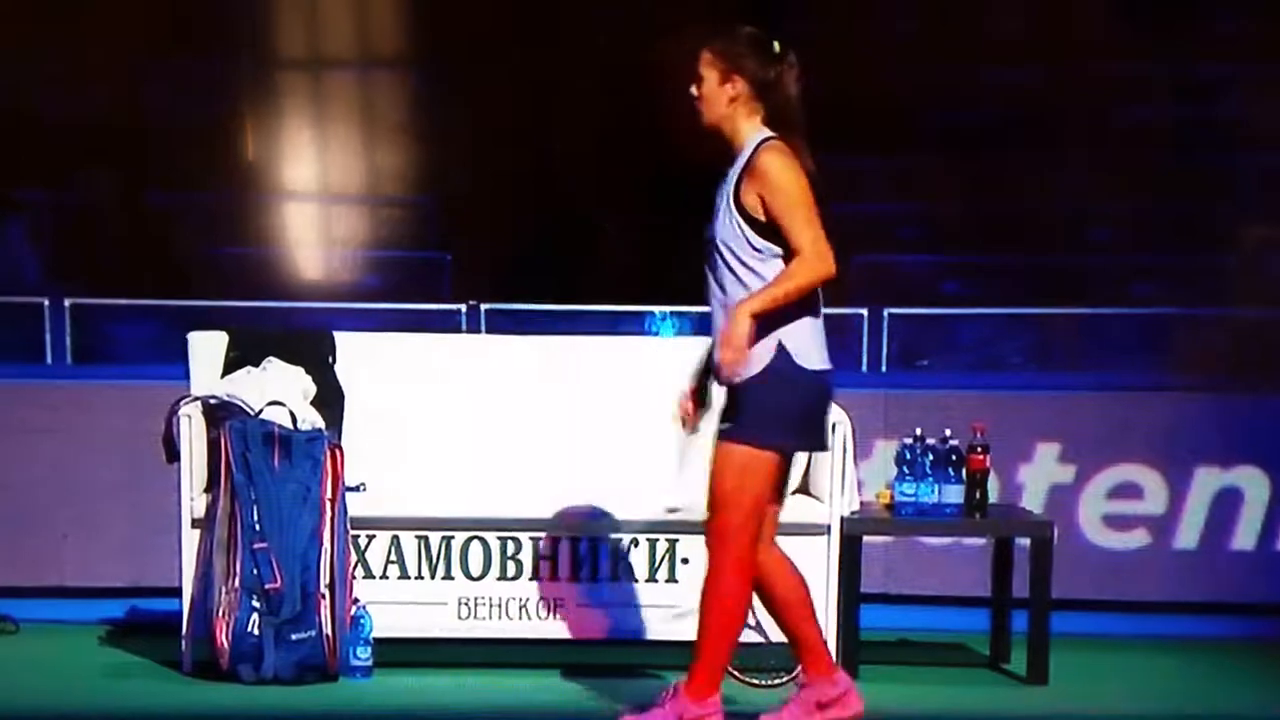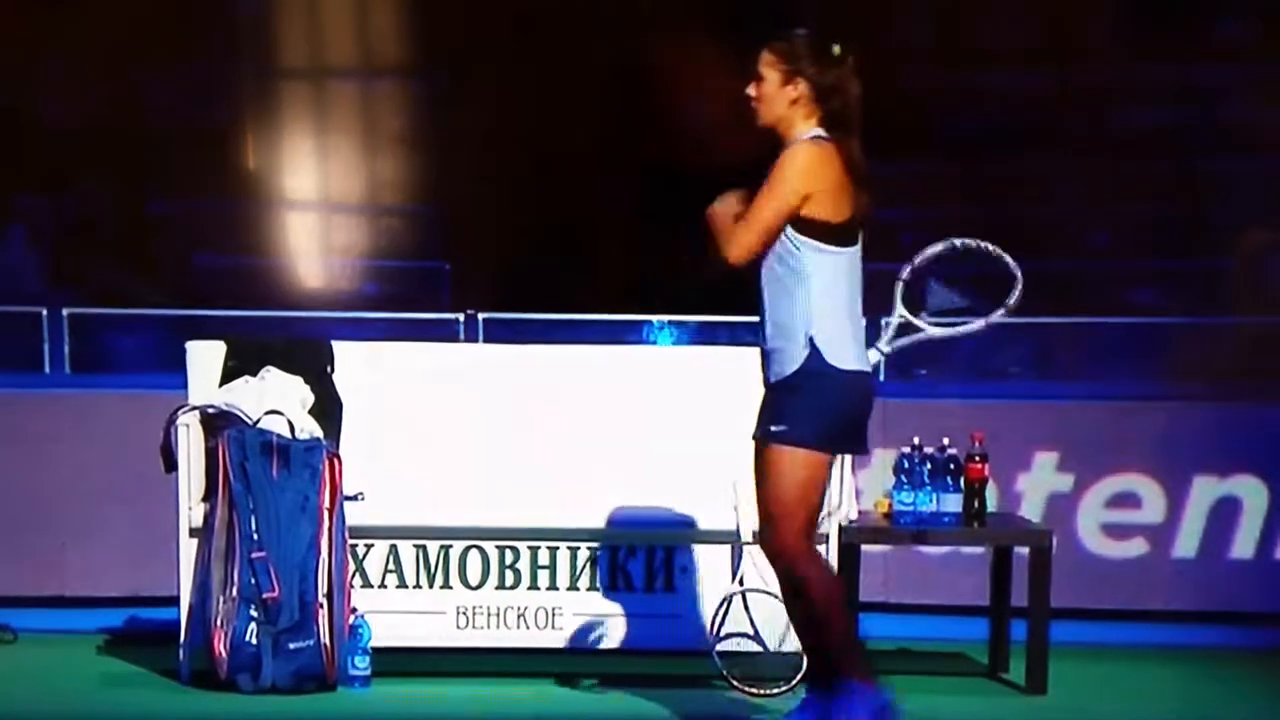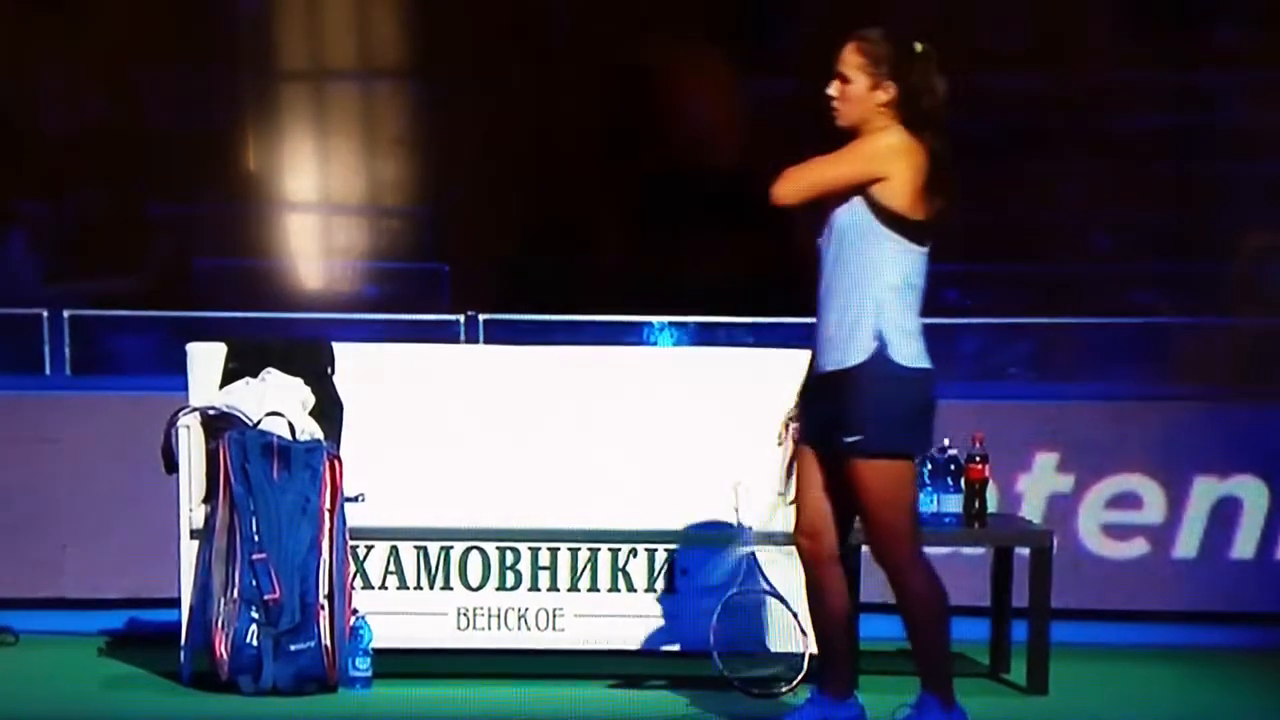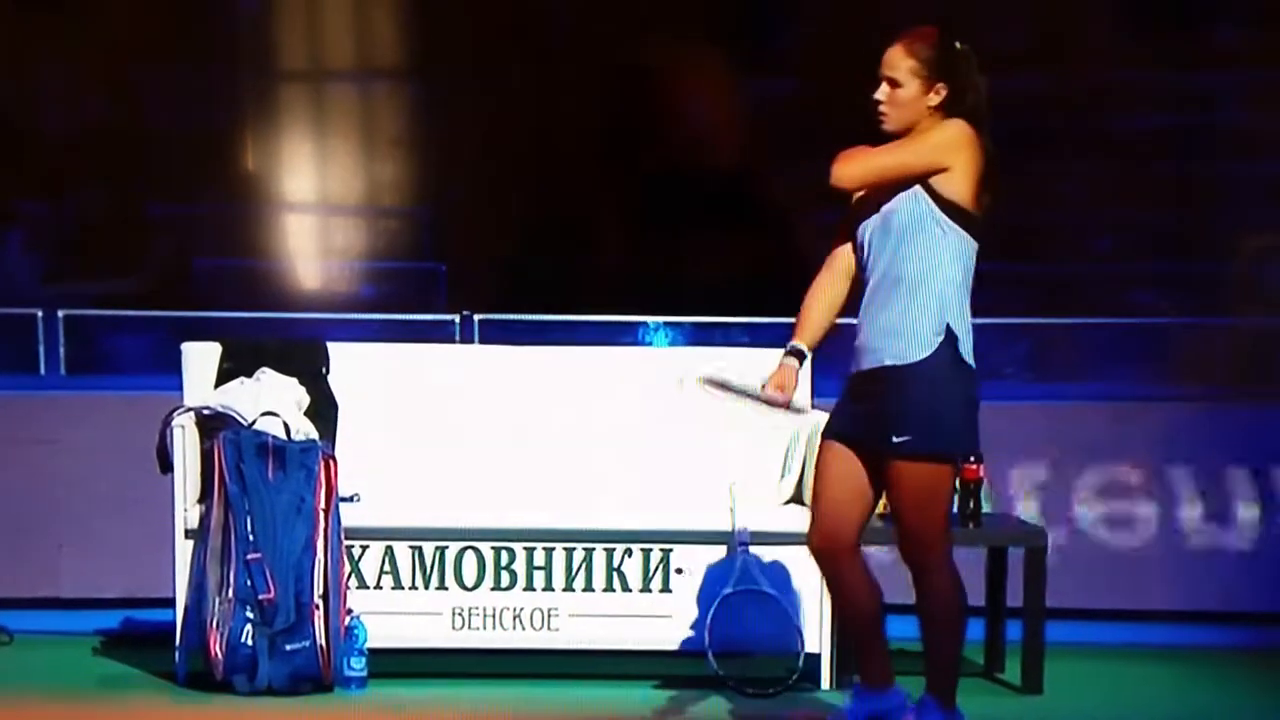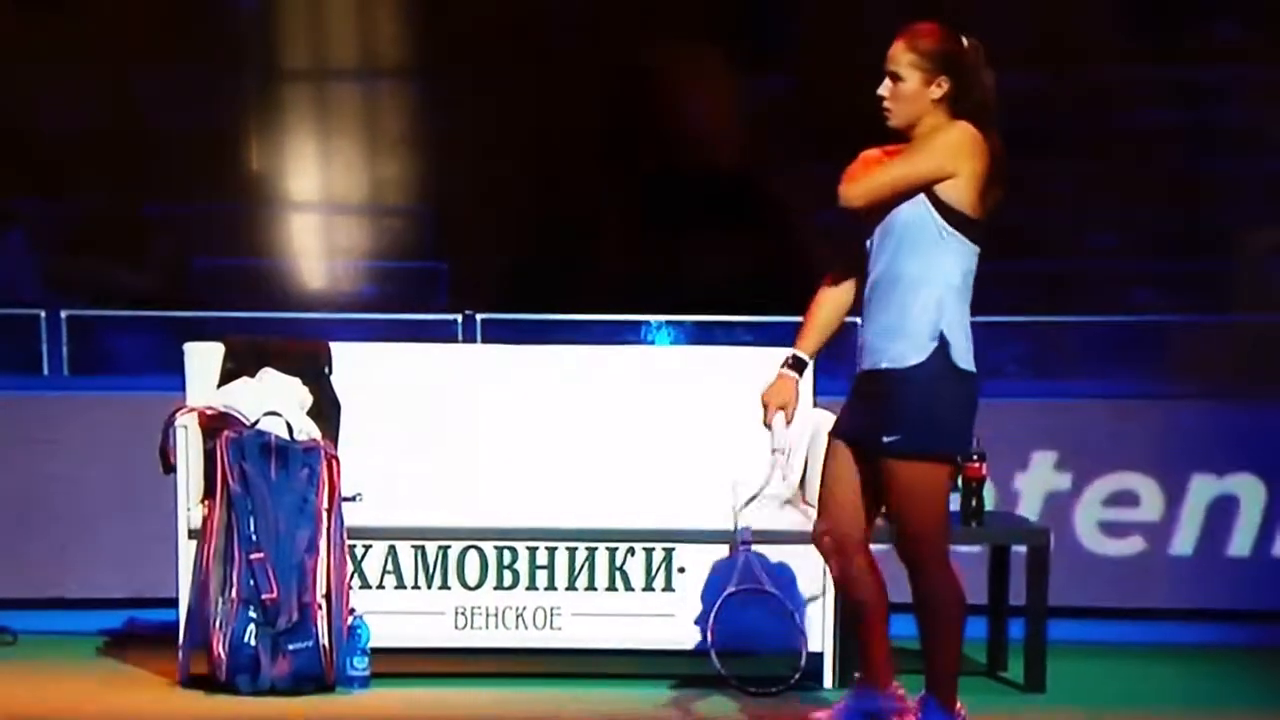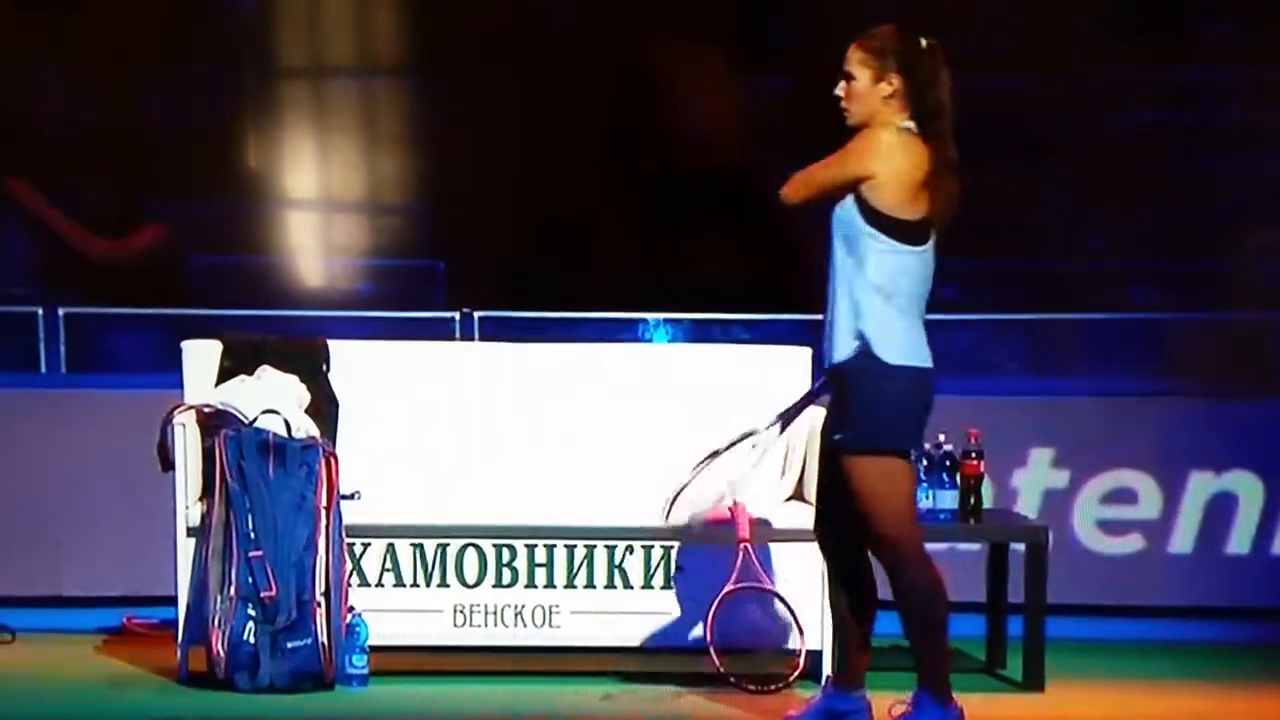
dt=0.4s
person 1, frame 1
left shoulder: (771, 161)
right shoulder: (742, 169)
left elbow: (817, 261)
left wrist: (746, 313)
right wrist: (707, 374)
left hip: (779, 374)
right hip: (757, 375)
left knee: (729, 537)
right knee: (753, 541)
person 1, frame 2
left shoulder: (806, 158)
right shoulder: (816, 159)
left elbow: (739, 248)
left wrist: (723, 214)
left hip: (820, 374)
right hip: (799, 375)
left knee: (787, 540)
right knee: (784, 545)
person 1, frame 3
left shoulder: (895, 151)
right shoulder: (866, 173)
left elbow: (784, 191)
left wrist: (814, 168)
right wrist: (805, 389)
left hip: (881, 378)
right hip: (838, 379)
left knee: (896, 552)
right knee: (817, 545)
person 1, frame 4
left shoulder: (956, 141)
right shoulder: (882, 185)
left elbow: (842, 171)
right elbow: (836, 273)
left wrist: (857, 157)
right wrist: (794, 353)
left hip: (928, 376)
right hip: (870, 378)
left knee: (925, 554)
right knee: (831, 540)
person 1, frame 5
left shoulder: (962, 143)
right shoulder: (891, 168)
left elbow: (852, 193)
right elbow: (846, 275)
left wrist: (864, 162)
right wrist: (795, 363)
left hip: (928, 378)
right hip: (876, 377)
left knee: (922, 552)
right knee: (838, 538)
person 1, frame 6
left shoulder: (887, 147)
right shoulder: (895, 156)
left elbow: (792, 192)
left wrist: (828, 168)
left hip: (880, 373)
right hip: (867, 371)
left knee: (896, 545)
right knee: (838, 536)
